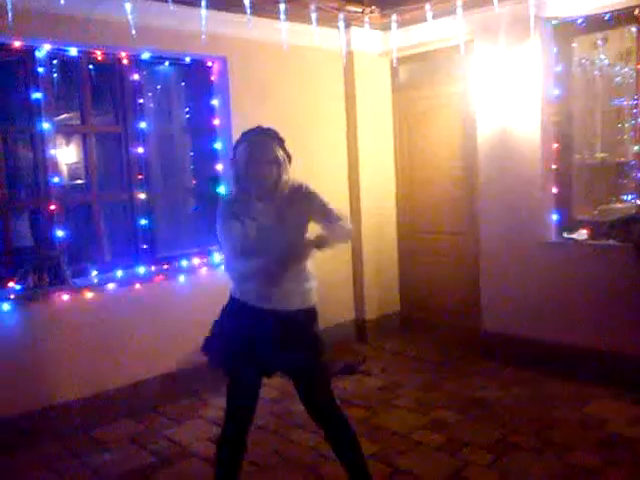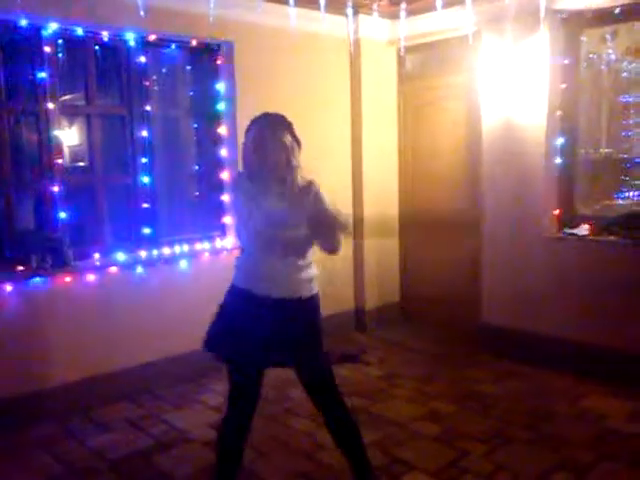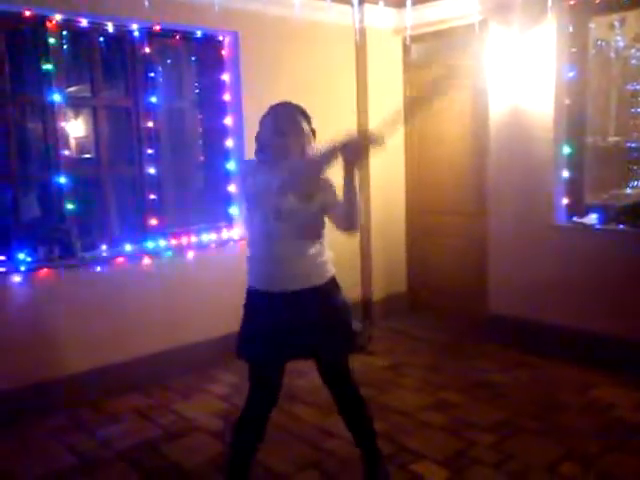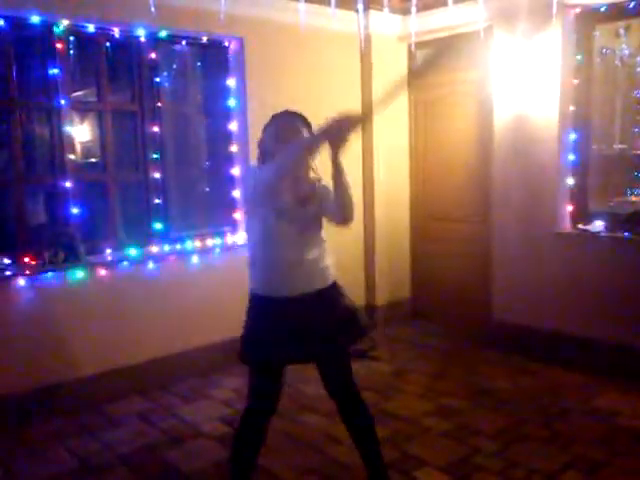
dt=1s
person 1, frame 1
left shoulder: (298, 197)
right shoulder: (230, 209)
left elbow: (343, 229)
right elbow: (233, 266)
left wrist: (312, 242)
right wrist: (268, 262)
left hip: (295, 318)
right hip: (246, 319)
left knee: (325, 408)
right knee: (238, 415)
person 1, frame 2
left shoulder: (308, 190)
right shoulder: (243, 187)
left elbow: (332, 241)
right elbow: (265, 217)
left wrist: (326, 231)
right wrist: (312, 217)
left hip: (297, 306)
right hip: (249, 306)
left knee: (329, 400)
right knee: (241, 406)
person 1, frame 3
left shoulder: (319, 182)
right shoulder: (253, 173)
left elbow: (349, 223)
right elbow: (285, 179)
left wrist: (350, 168)
right wrist: (338, 148)
left hip: (319, 297)
right hip: (269, 301)
left knee: (344, 388)
right knee: (262, 399)
person 1, frame 4
left shoulder: (318, 189)
right shoulder: (256, 181)
left elbow: (344, 217)
right elbow: (277, 173)
left wrist: (336, 152)
right wrist: (322, 133)
left hip: (321, 303)
right hip: (270, 307)
left knee: (346, 394)
right knee: (261, 404)
